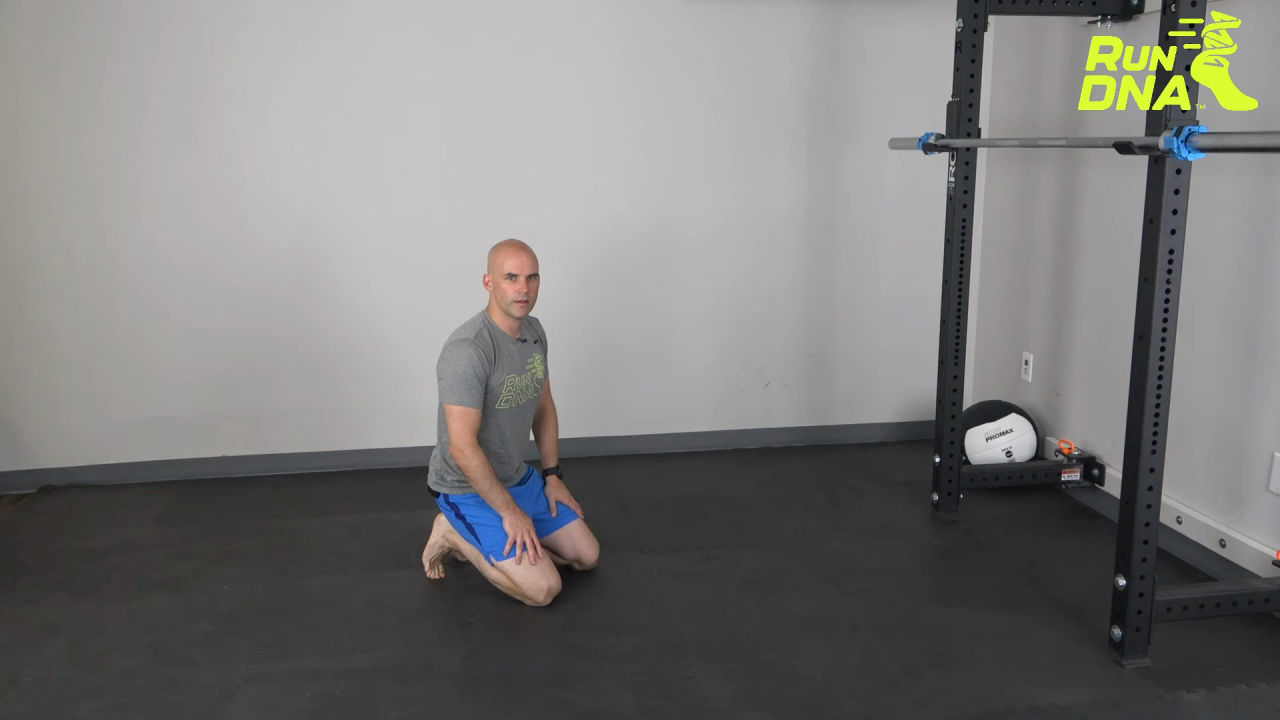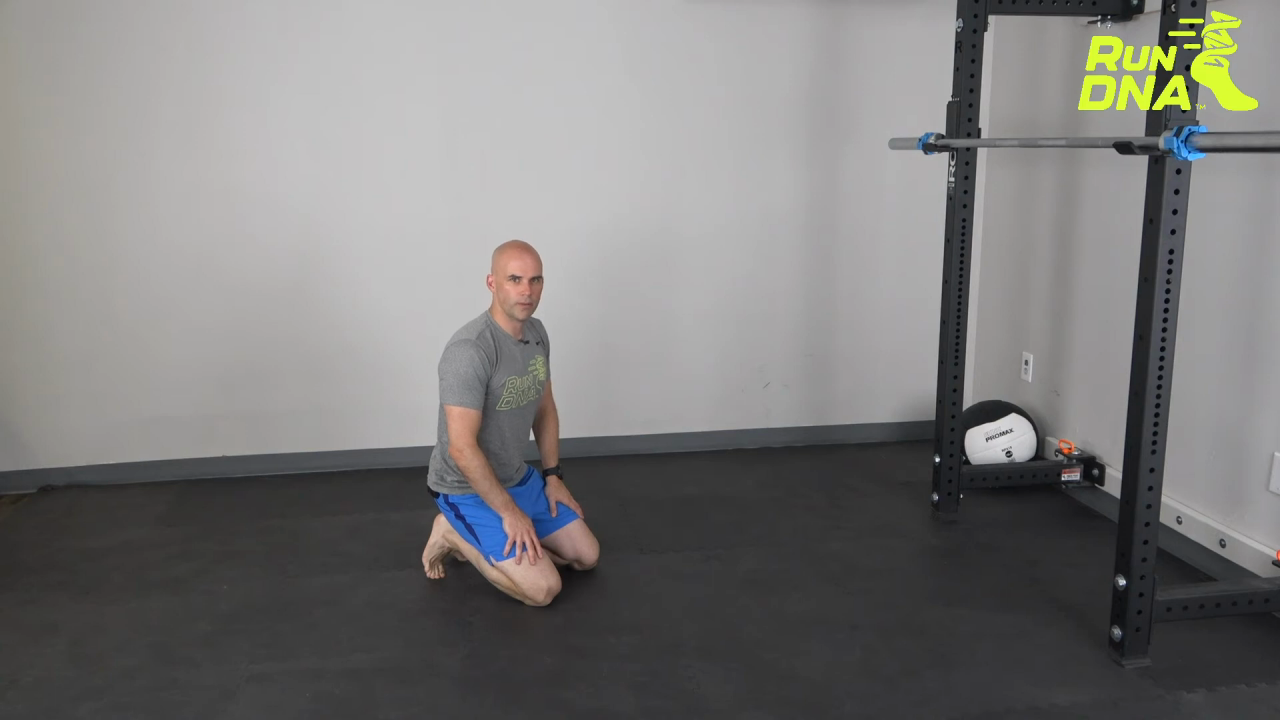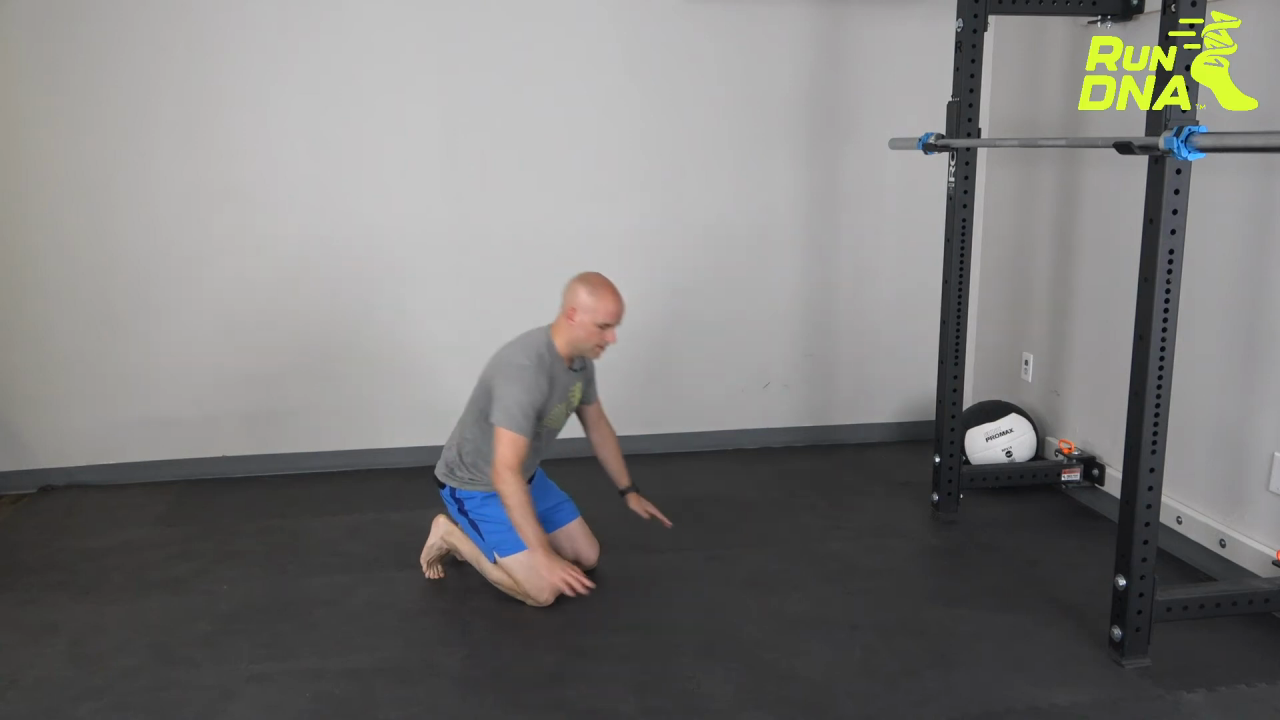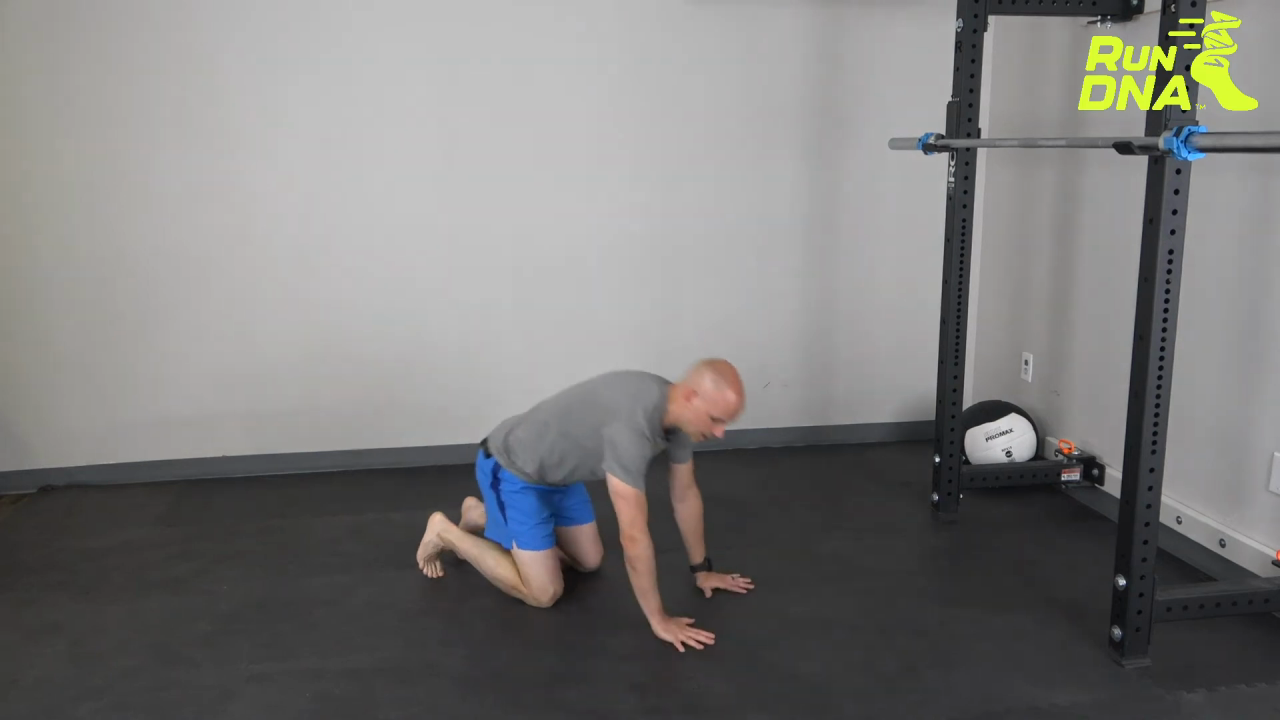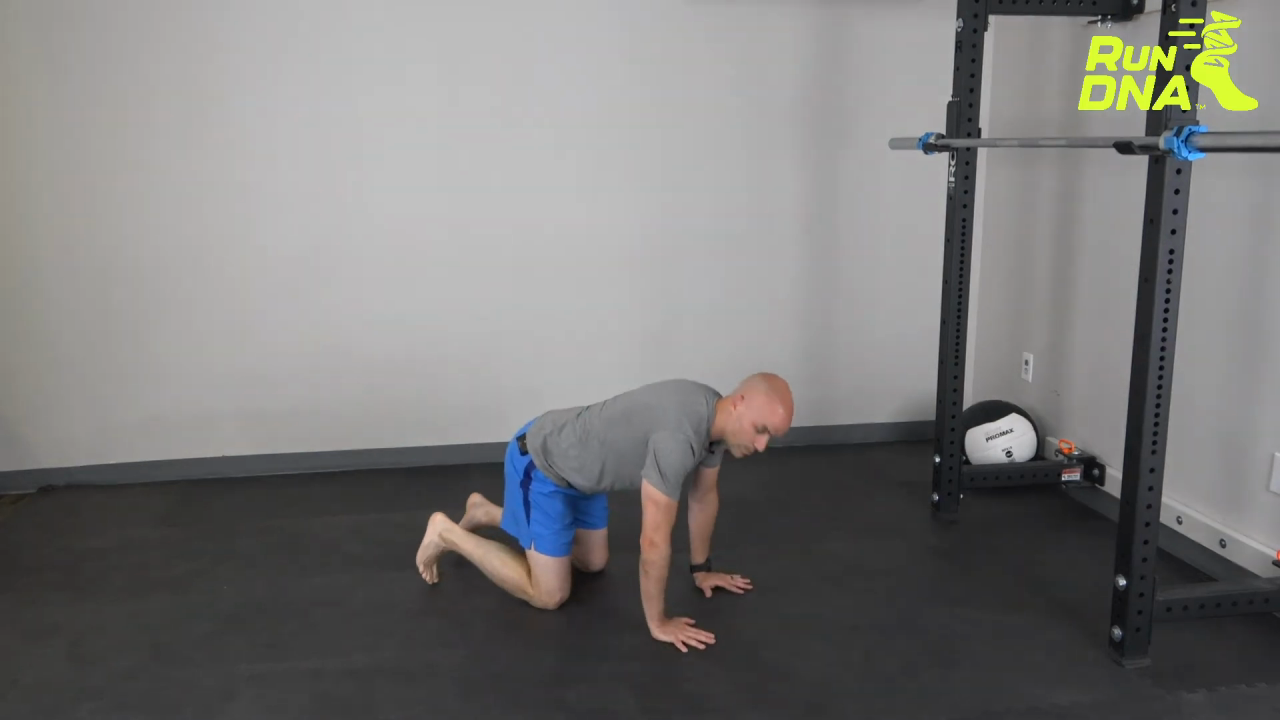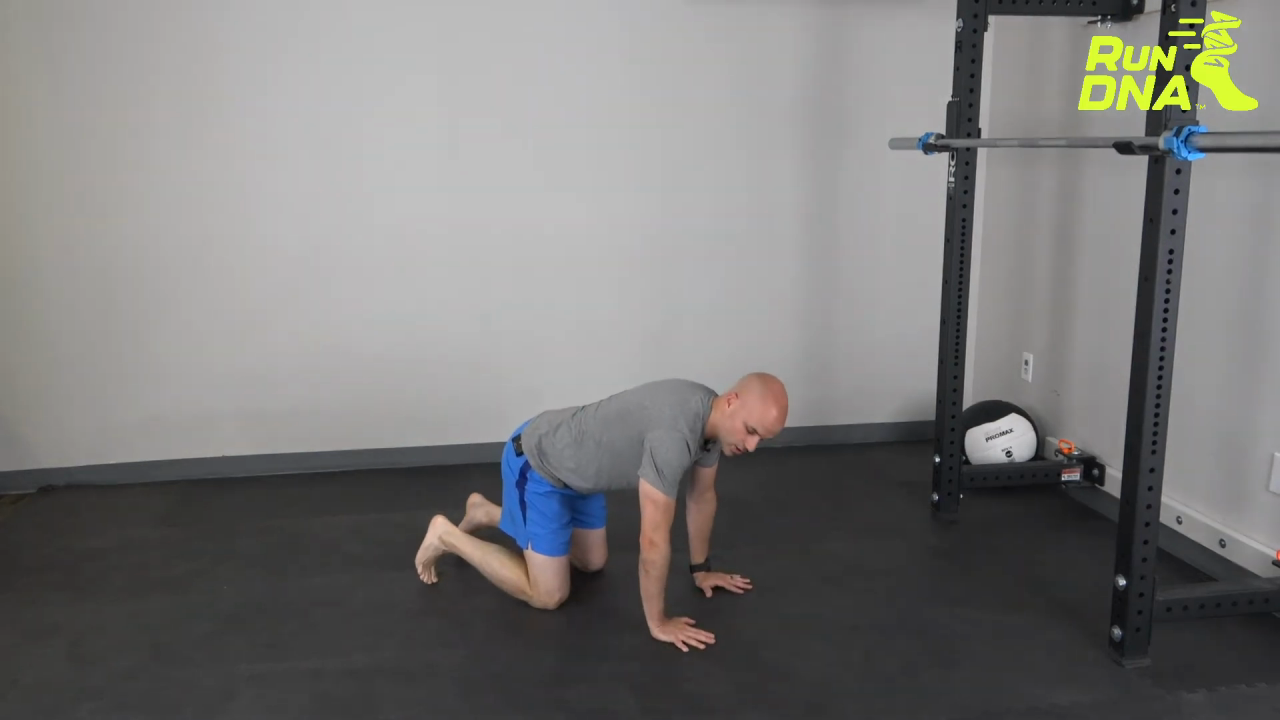
dt=0.7s
person 1, frame 1
left shoulder: (534, 332)
right shoulder: (468, 350)
left elbow: (544, 408)
right elbow: (463, 448)
left wrist: (552, 475)
right wrist: (510, 512)
left hip: (519, 478)
right hip: (469, 490)
left knee: (586, 556)
right knee: (543, 589)
left ankle: (482, 539)
right ankle: (454, 534)
person 1, frame 2
left shoulder: (536, 333)
right shoulder: (470, 351)
left elbow: (545, 409)
right elbow: (462, 448)
left wrist: (553, 476)
right wrist: (509, 512)
left hip: (520, 478)
right hip: (469, 490)
left knee: (586, 556)
right knee: (543, 588)
left ankle: (488, 537)
right ankle: (454, 534)
person 1, frame 3
left shoulder: (580, 358)
right shoulder: (524, 370)
left elbow: (598, 426)
right elbow: (505, 472)
left wrist: (628, 490)
right wrist: (541, 556)
left hip: (524, 477)
right hip: (477, 487)
left knee: (587, 556)
right knee: (545, 589)
left ankle: (501, 530)
right ankle: (453, 535)
person 1, frame 4
left shoulder: (677, 413)
right shoulder: (632, 424)
left elbow: (685, 494)
right elbow: (633, 536)
left wrist: (702, 568)
right wrist: (659, 619)
left hip: (555, 469)
right hip: (513, 470)
left knee: (590, 561)
right knee: (544, 592)
left ankle: (484, 516)
right ankle: (445, 533)
person 1, frame 5
left shoulder: (716, 417)
right shoulder: (679, 436)
left elbow: (703, 496)
right elbow: (654, 541)
left wrist: (701, 568)
right wrist: (658, 622)
left hip: (575, 463)
right hip: (540, 463)
left knee: (592, 564)
right knee: (549, 595)
left ankle: (487, 512)
right ankle: (448, 534)
person 1, frame 6
left shoulder: (712, 417)
right shoulder: (675, 433)
left elbow: (701, 495)
right elbow: (653, 541)
left wrist: (701, 569)
right wrist: (658, 622)
left hip: (572, 464)
right hip: (536, 463)
left knee: (592, 563)
right knee: (548, 595)
left ankle: (487, 512)
right ankle: (446, 536)
